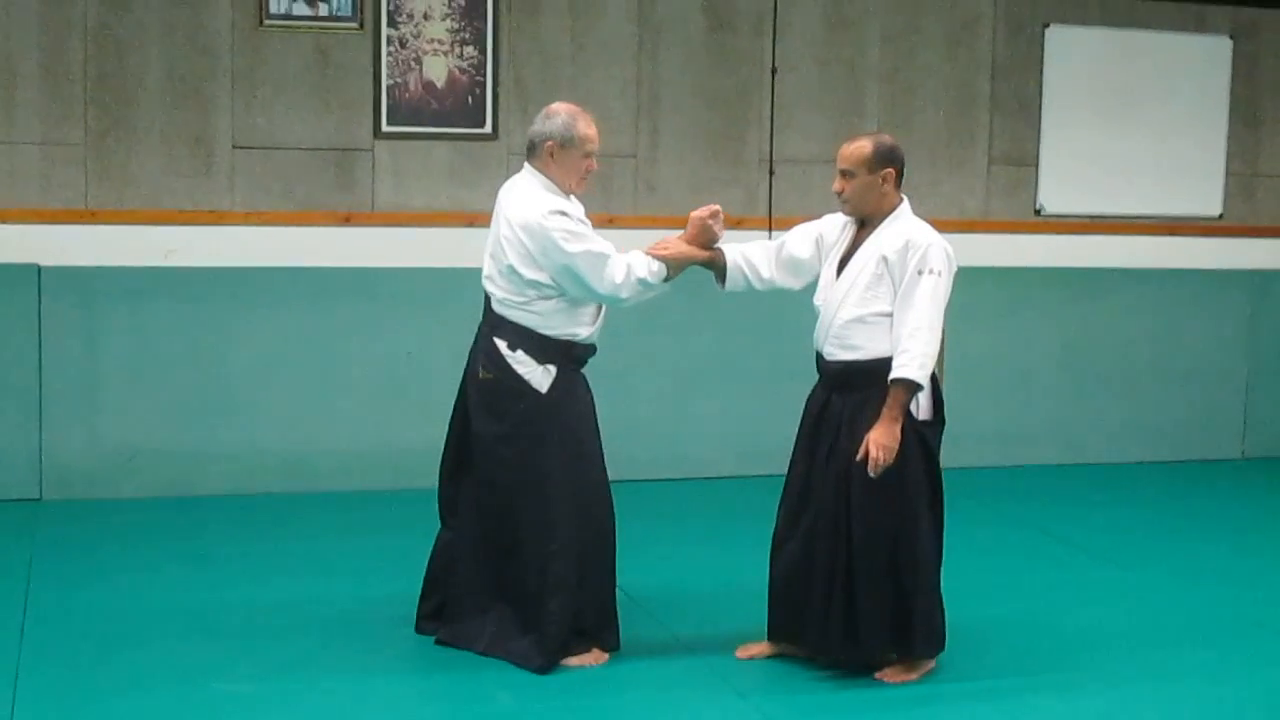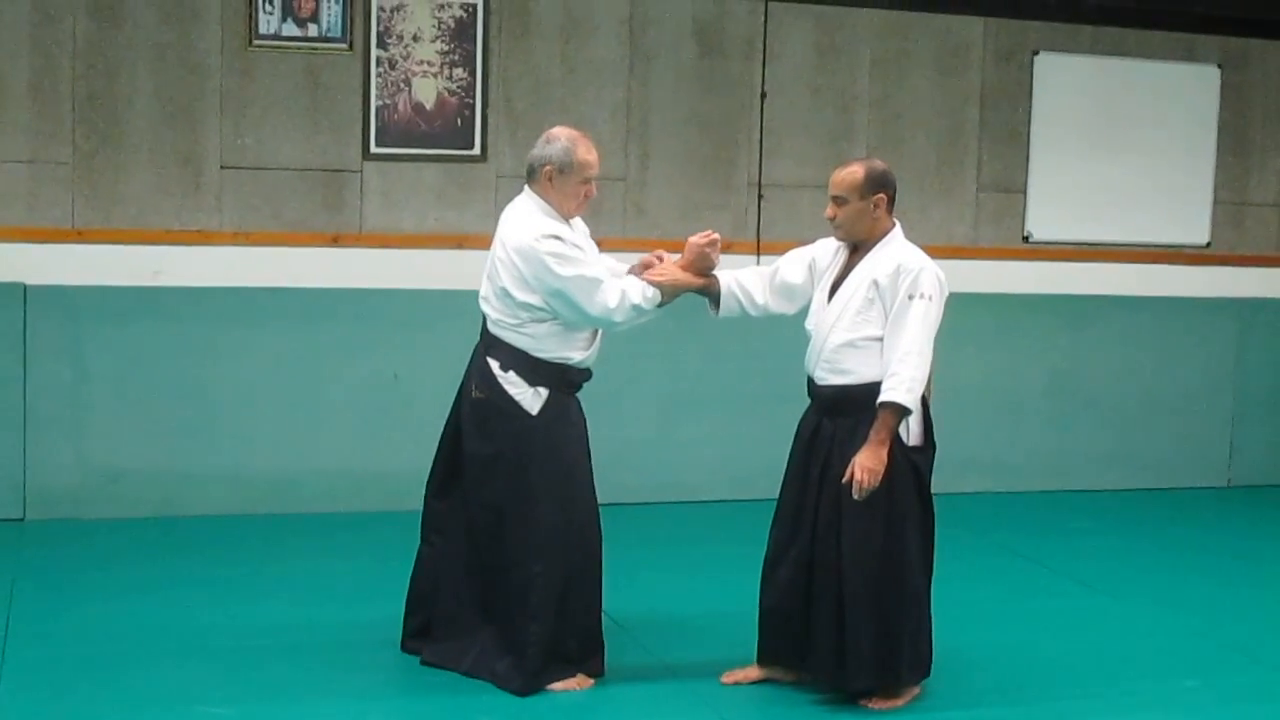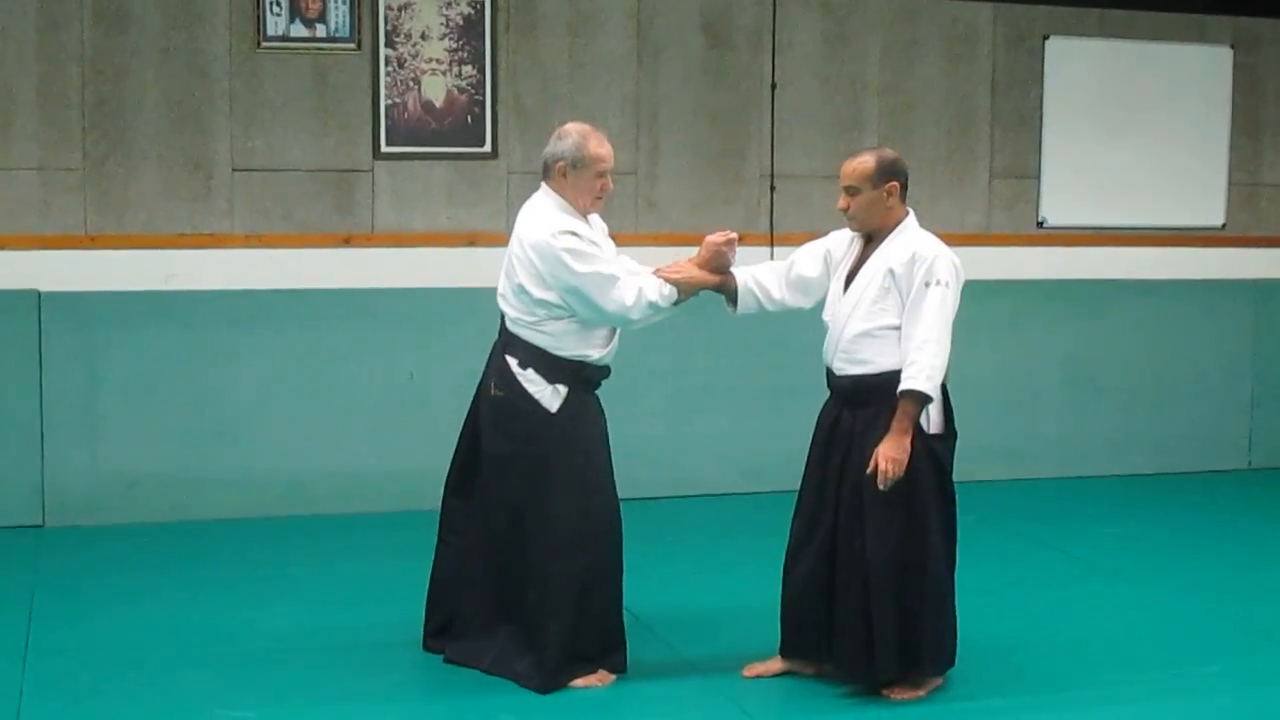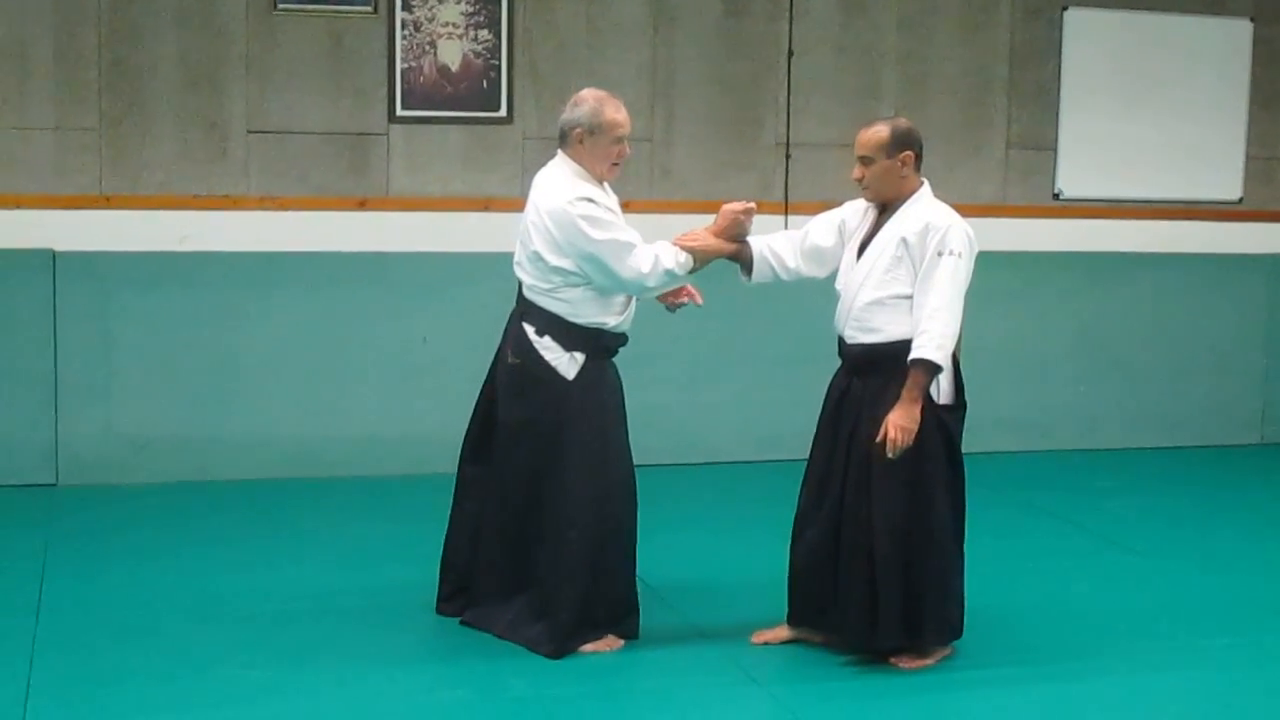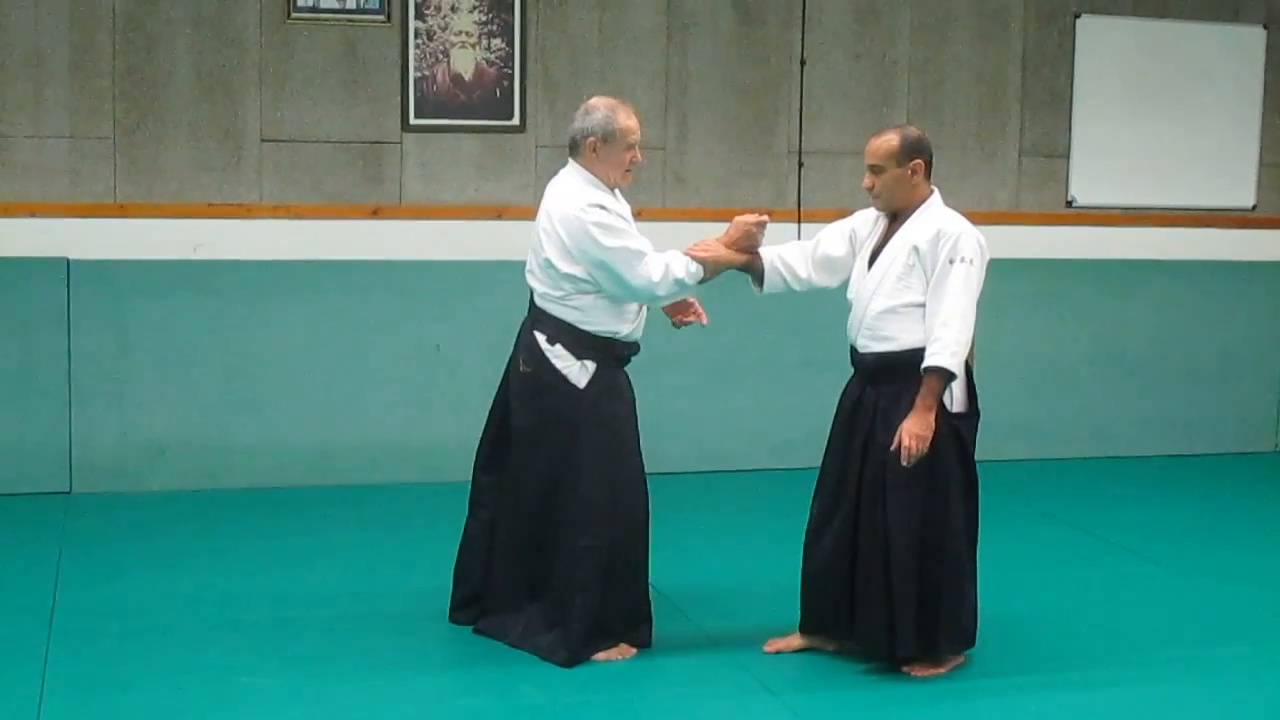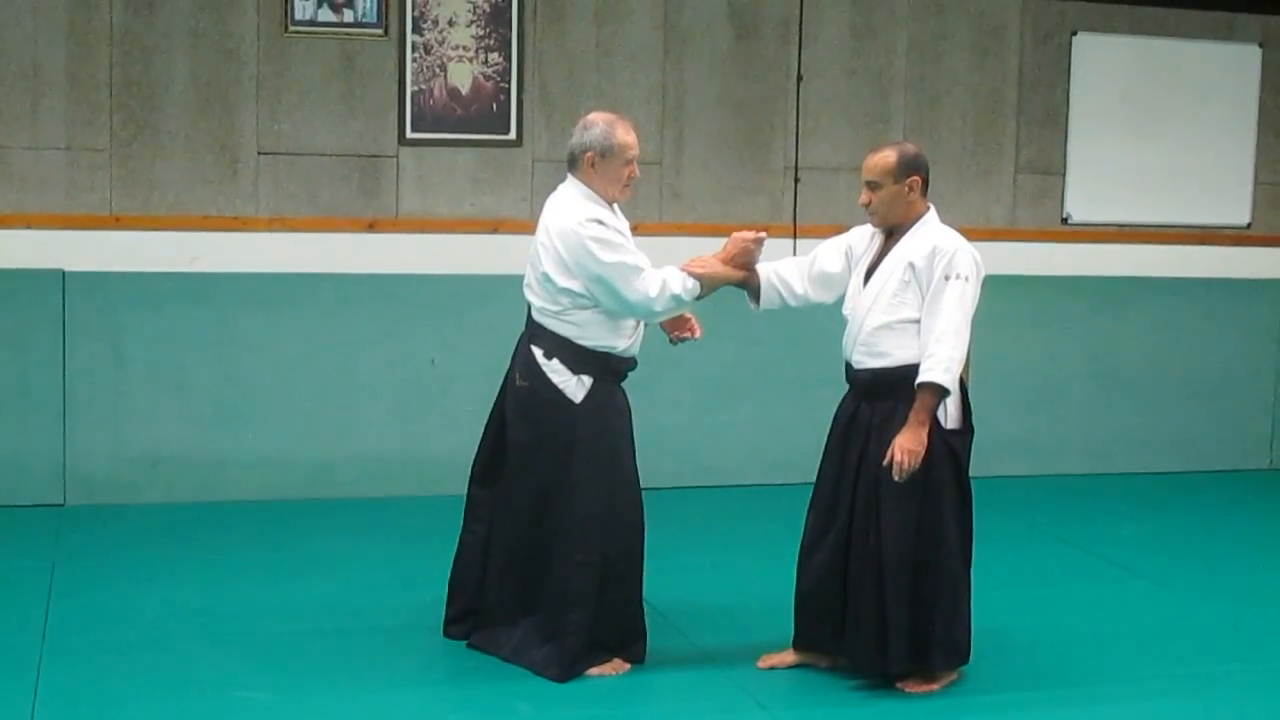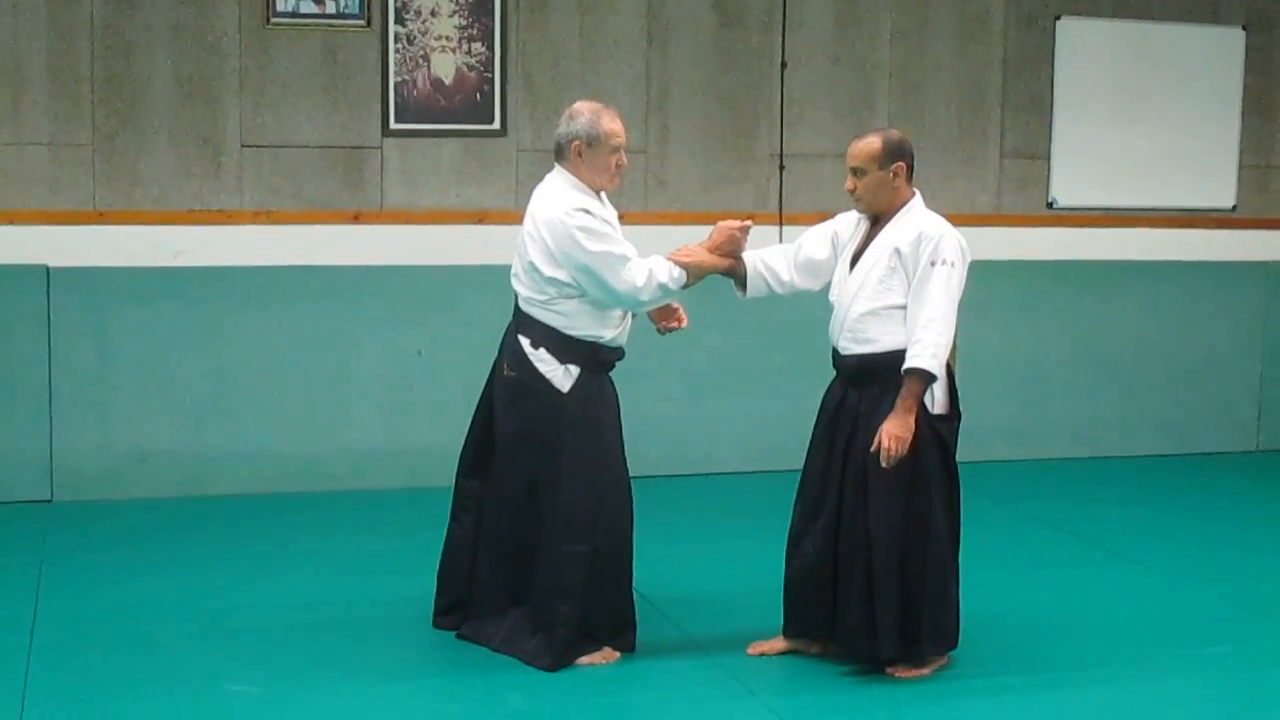
dt=0.5s
person 1, frame 1
left shoulder: (528, 192)
right shoulder: (542, 216)
left elbow: (589, 266)
right elbow: (613, 280)
left wrist: (670, 252)
right wrist: (685, 249)
left hip: (506, 362)
right hip: (534, 373)
left knee: (488, 489)
right knee: (564, 502)
left ankle: (459, 610)
right ankle: (560, 635)
person 1, frame 2
left shoulder: (545, 215)
right shoulder: (537, 238)
left elbow: (595, 272)
right elbow: (607, 304)
left wrist: (636, 268)
right wrist: (682, 273)
left hip: (505, 385)
right hip: (526, 396)
left knee: (474, 509)
right knee: (553, 525)
left ankle: (444, 630)
right ankle: (544, 659)
person 1, frame 3
left shoulder: (569, 214)
right shoulder: (554, 235)
left elbow: (612, 273)
right elbow: (622, 302)
left wrist: (661, 275)
right wrist: (697, 271)
left hip: (520, 383)
right hip: (545, 393)
left knee: (493, 507)
right knee: (573, 523)
left ankle: (466, 628)
right ankle: (565, 656)
person 1, frame 4
left shoulder: (572, 181)
right shoulder: (570, 202)
left elbow: (616, 260)
right elbow: (636, 269)
left wrist: (661, 283)
right wrist: (714, 238)
left hip: (539, 350)
right hip: (562, 360)
left knee: (510, 473)
right knee: (587, 490)
left ankle: (480, 591)
right ankle: (574, 622)
person 1, frame 5
left shoulder: (582, 190)
right shoulder: (582, 209)
left elbow: (623, 271)
right elbow: (647, 275)
left wrist: (666, 298)
right wrist: (725, 249)
left hip: (552, 358)
right hip: (574, 369)
left knee: (527, 482)
right knee: (599, 498)
left ankle: (494, 600)
right ankle: (586, 630)
person 1, frame 6
left shoulder: (584, 205)
right shoulder: (581, 224)
left elbow: (622, 287)
right elbow: (646, 291)
left wrist: (666, 312)
left hip: (550, 374)
right hip: (570, 384)
left knee: (523, 498)
right knee: (594, 513)
left ankle: (488, 614)
right ankle: (578, 645)
person 1, frame 7
left shoulder: (575, 195)
right shoulder: (567, 213)
left elbow: (609, 278)
right elbow: (631, 282)
left wrist: (652, 302)
right wrist: (708, 254)
left hip: (537, 364)
right hip: (557, 374)
left knee: (511, 488)
right knee: (583, 503)
left ankle: (479, 606)
right ankle: (568, 635)
person 2, frame 1
left shoulder: (920, 245)
right shoulder: (834, 230)
left elbow: (918, 340)
right elbow: (770, 261)
left wrist: (890, 420)
right wrist: (700, 254)
left hip: (888, 402)
right hip: (833, 396)
left knee: (892, 529)
right knee: (807, 519)
left ankle: (915, 649)
right ankle: (794, 632)
person 2, frame 2
left shoulder: (911, 270)
right shoulder: (827, 255)
left elbow: (907, 365)
right elbow: (763, 286)
left wrist: (877, 444)
right wrist: (694, 281)
left hip: (880, 425)
right hip: (824, 420)
left knee: (880, 555)
right knee: (798, 543)
left ankle: (899, 675)
right ankle: (787, 657)
person 2, frame 3
left shoulder: (926, 257)
right shoulder: (842, 246)
left elbow: (926, 352)
right elbow: (780, 281)
left wrist: (900, 433)
right wrist: (711, 279)
left hip: (901, 416)
right hip: (846, 411)
left knee: (903, 546)
right knee: (820, 534)
left ankle: (921, 666)
right ankle: (808, 650)
person 2, frame 4
left shoulder: (940, 228)
right shoulder: (855, 216)
left elbow: (936, 323)
right elbow: (793, 250)
left wrist: (908, 403)
right wrist: (726, 247)
left hip: (909, 384)
right hip: (854, 380)
left knee: (909, 516)
right knee: (828, 504)
left ankle: (927, 635)
right ankle: (815, 618)
person 2, frame 5
left shoulder: (951, 235)
right shoulder: (867, 225)
left elbow: (950, 329)
right elbow: (805, 261)
left wrist: (925, 409)
right wrist: (741, 257)
left hip: (923, 393)
right hip: (868, 388)
left knee: (925, 522)
right knee: (841, 511)
left ankle: (940, 644)
right ankle: (829, 625)
person 2, frame 6
left shoulder: (947, 252)
right shoulder: (863, 241)
left elbow: (945, 346)
right elbow: (802, 276)
left wrist: (916, 425)
right wrist: (736, 273)
left hip: (917, 407)
right hip: (862, 404)
left knee: (918, 539)
right knee: (835, 527)
left ankle: (934, 660)
right ankle: (822, 641)
person 2, frame 7
left shoulder: (932, 237)
right shoulder: (849, 227)
left elbow: (930, 333)
right elbow: (788, 264)
left wrist: (904, 411)
right wrist: (723, 262)
left hip: (905, 396)
right hip: (849, 390)
left knee: (906, 526)
right knee: (823, 514)
left ankle: (923, 645)
right ankle: (811, 629)
